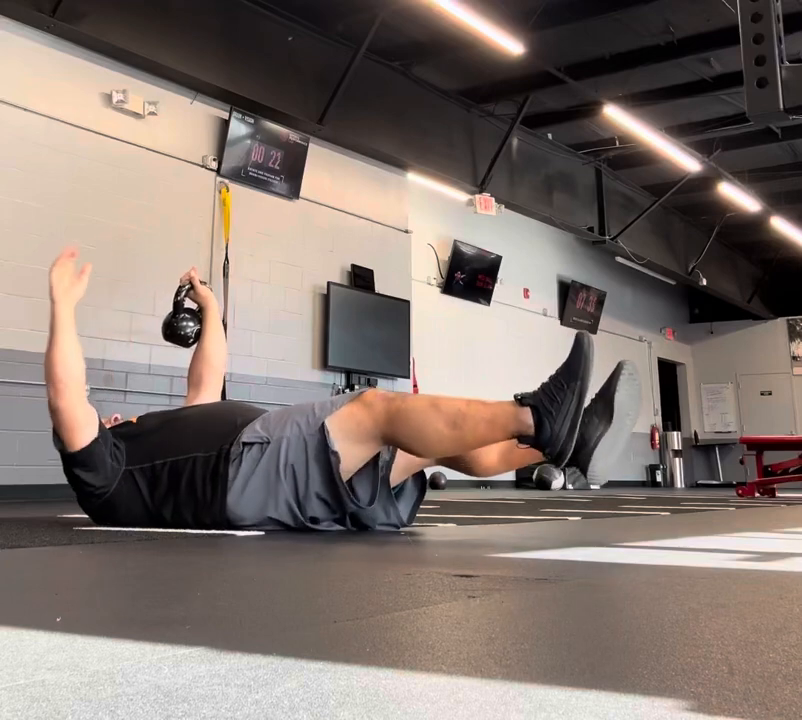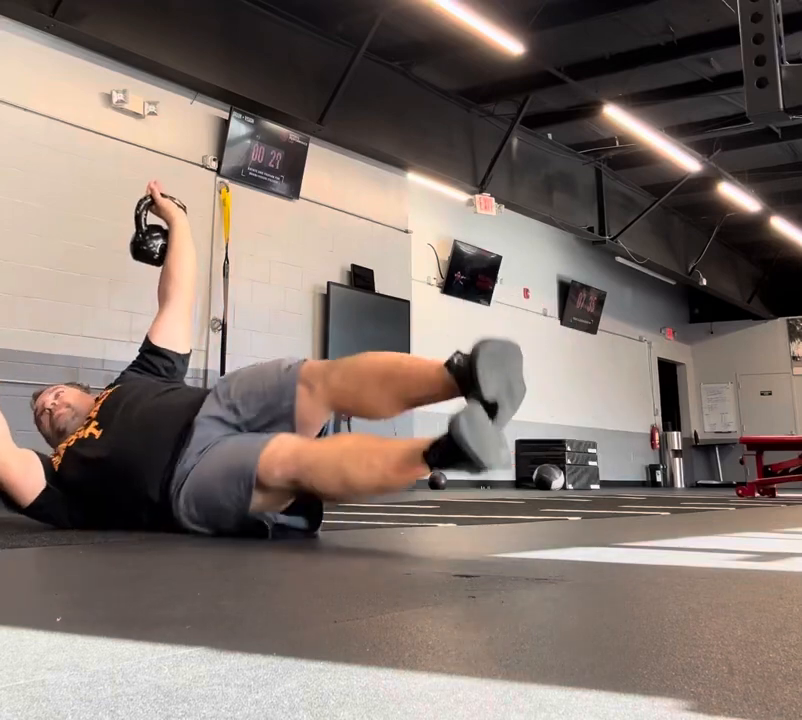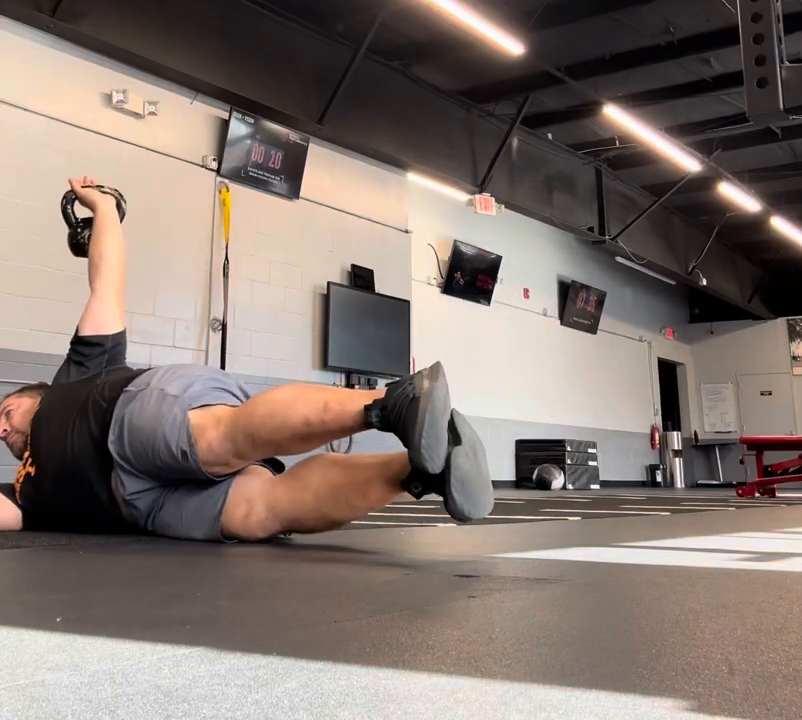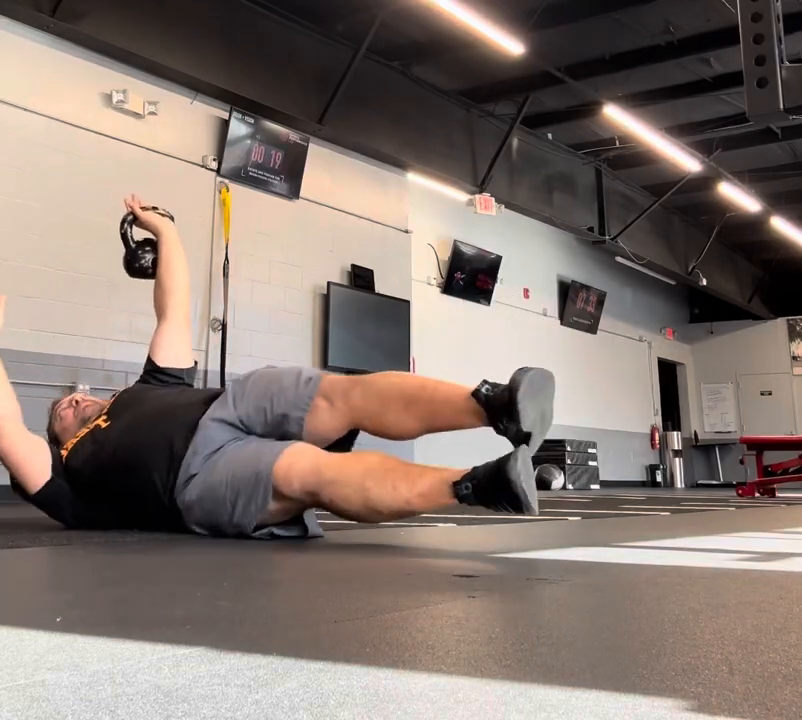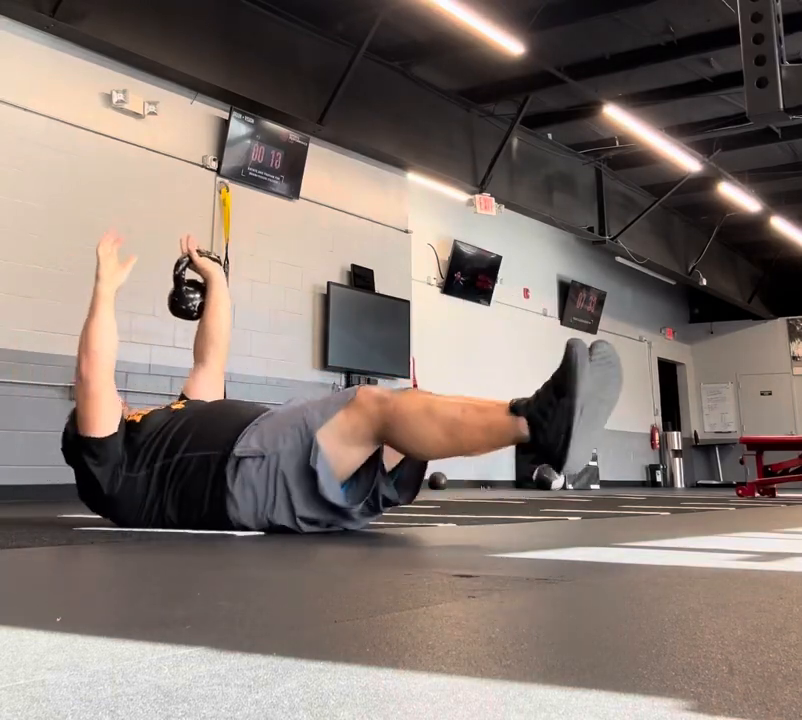
dt=1s
person 1, frame 1
left shoulder: (174, 434)
right shoulder: (106, 469)
left elbow: (205, 385)
right elbow: (68, 400)
left wrist: (211, 308)
right wrist: (64, 307)
left hip: (318, 487)
right hip: (251, 466)
left knee: (454, 439)
right knee: (377, 406)
left ankle: (573, 438)
right ankle: (537, 418)
person 1, frame 2
left shoulder: (137, 381)
right shoulder: (62, 476)
left elbow: (177, 301)
left wrist: (176, 221)
right hip: (191, 475)
left knee: (328, 378)
right knee: (289, 463)
left ankle: (465, 378)
right ankle: (445, 452)
person 1, frame 3
left shoulder: (80, 375)
left elbow: (106, 286)
left wrist: (103, 208)
right hip: (154, 497)
left knee: (223, 441)
right knee: (261, 510)
right ankle: (426, 469)
person 1, frame 4
left shoulder: (151, 390)
right shoulder: (70, 478)
left elbow: (174, 317)
left wrist: (165, 231)
right hip: (200, 478)
left knee: (346, 395)
right knee: (307, 471)
left ankle: (494, 406)
right ankle: (478, 485)
person 1, frame 5
left shoulder: (174, 426)
right shoulder: (110, 469)
left elbow: (210, 360)
right elbow: (93, 373)
left wrist: (215, 278)
right wrist: (106, 284)
left hip: (294, 467)
right hip: (250, 468)
left knee: (407, 406)
right knee: (373, 404)
left ankle: (547, 424)
right ankle: (535, 421)
